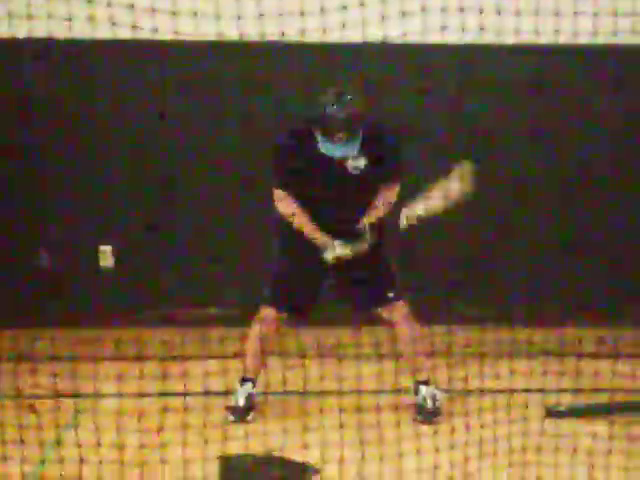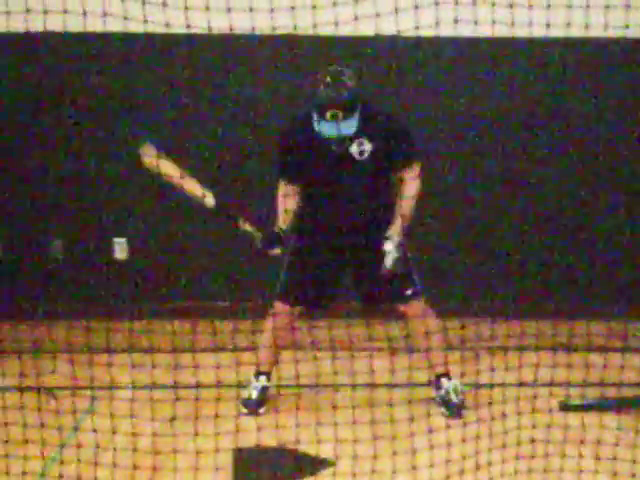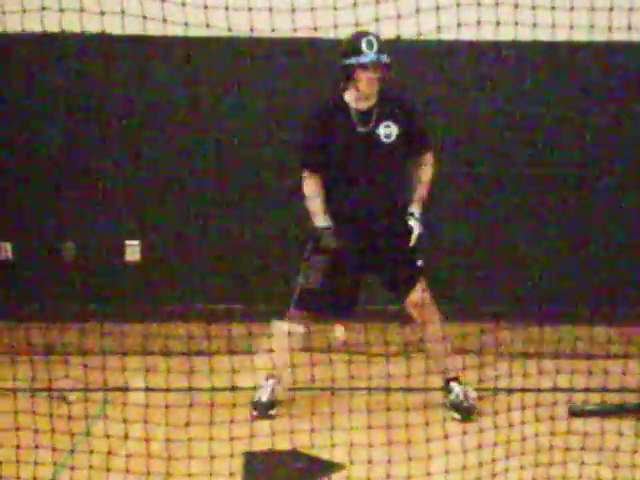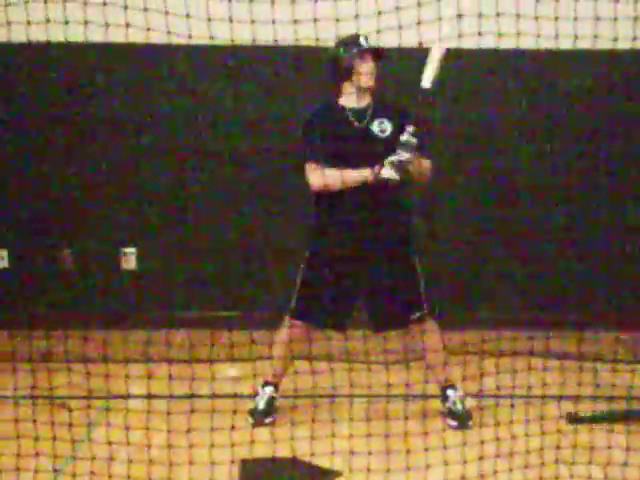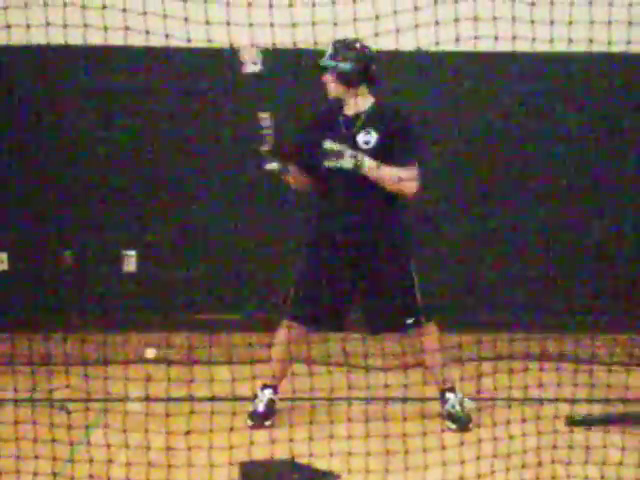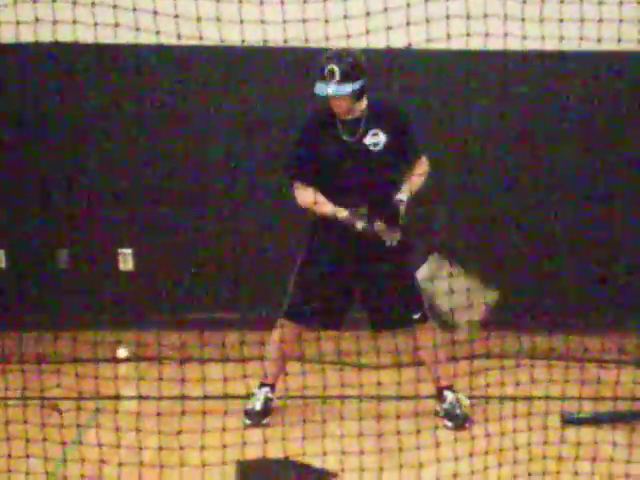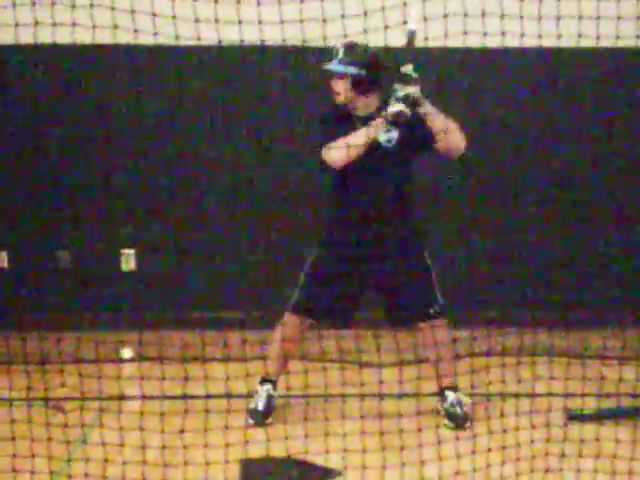
dt=0.7s
person 1, frame 1
left shoulder: (380, 141)
right shoulder: (295, 142)
left elbow: (389, 188)
right elbow: (284, 200)
left wrist: (369, 225)
right wrist: (325, 242)
left hip: (360, 239)
right hip: (305, 238)
left knee: (397, 309)
right knee: (270, 313)
left ankle: (423, 387)
right ankle: (247, 388)
person 1, frame 2
left shoulder: (383, 125)
right shoulder: (297, 133)
left elbow: (410, 178)
right elbow: (290, 187)
left wrist: (396, 235)
right wrist: (282, 230)
left hip: (375, 231)
right hip: (318, 232)
left knee: (414, 304)
right knee: (283, 307)
left ankle: (444, 381)
right ankle: (260, 381)
person 1, frame 3
left shoulder: (402, 111)
right shoulder: (325, 118)
left elbow: (424, 161)
right elbow: (310, 178)
left wrist: (415, 209)
right wrist: (323, 225)
left hip: (393, 228)
right hip: (340, 231)
left knee: (421, 302)
right knee: (303, 308)
left ankle: (453, 384)
right ankle: (273, 383)
person 1, frame 4
left shoulder: (394, 115)
right shoulder: (321, 119)
left elbow: (424, 174)
right elbow: (317, 178)
left wrist: (411, 159)
right wrist: (375, 171)
left hip: (389, 238)
right hip: (335, 240)
left knee: (419, 317)
right knee: (299, 318)
left ankle: (449, 393)
right ankle: (269, 390)
person 1, frame 5
left shoulder: (393, 121)
right shoulder: (322, 123)
left elbow: (410, 184)
right elbow: (307, 180)
left wrist: (359, 162)
right wrist: (283, 168)
left hip: (383, 243)
right hip: (330, 241)
left knee: (417, 321)
right knee: (296, 319)
left ankle: (449, 395)
right ankle: (269, 393)
person 1, frame 6
left shoulder: (391, 119)
right shoulder: (315, 128)
left elbow: (419, 166)
right elbow: (302, 189)
left wrist: (402, 197)
right wrist: (344, 215)
left hip: (385, 241)
right hip: (331, 241)
left knee: (418, 318)
right knee: (293, 319)
left ankle: (447, 393)
right ankle: (265, 391)
person 1, frame 7
left shoulder: (405, 117)
right shoulder: (333, 119)
left elbow: (456, 146)
right elbow: (336, 157)
left wrist: (421, 103)
right wrist: (382, 120)
left hip: (397, 240)
right hip: (343, 239)
left knee: (431, 316)
right knee: (298, 314)
left ankle: (449, 393)
right ankle: (268, 387)
